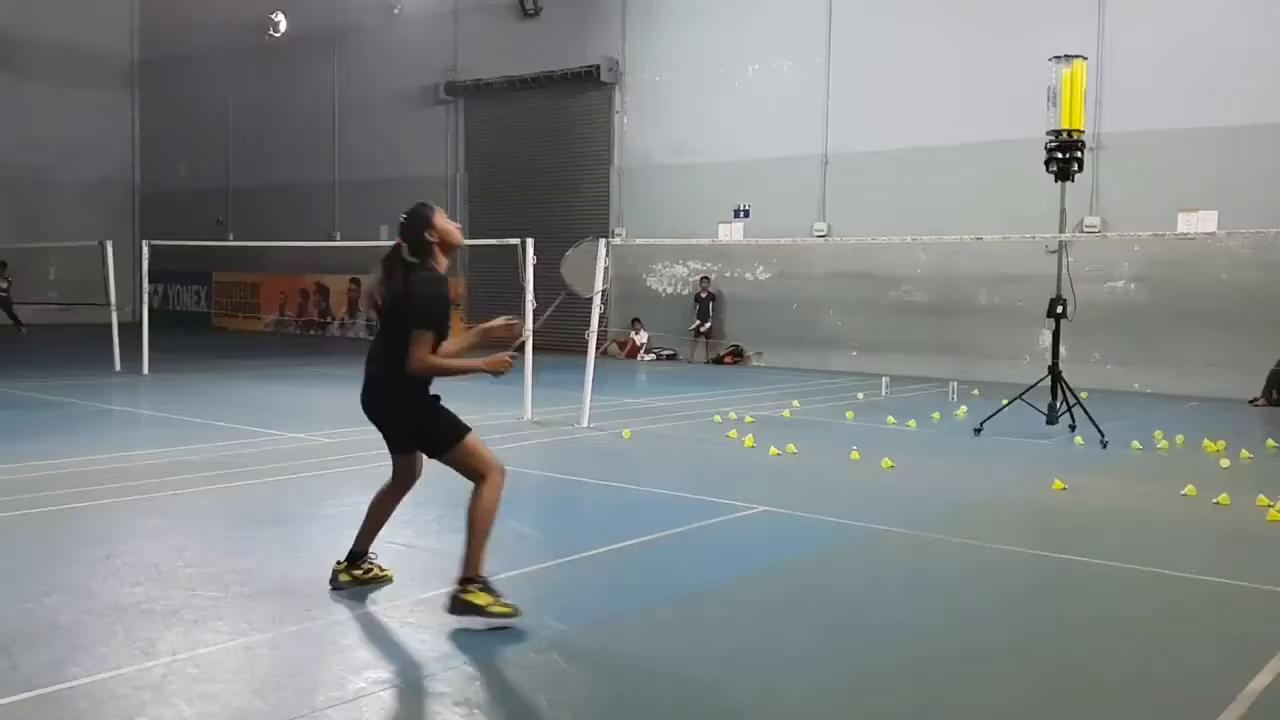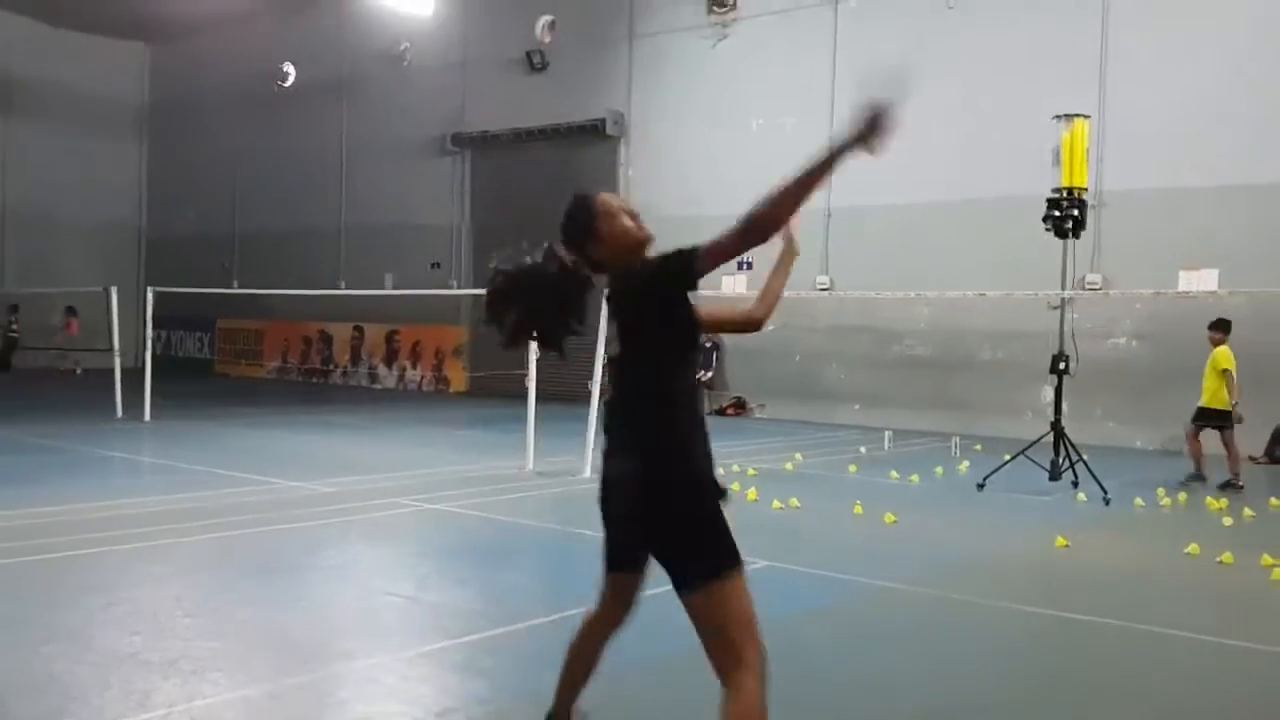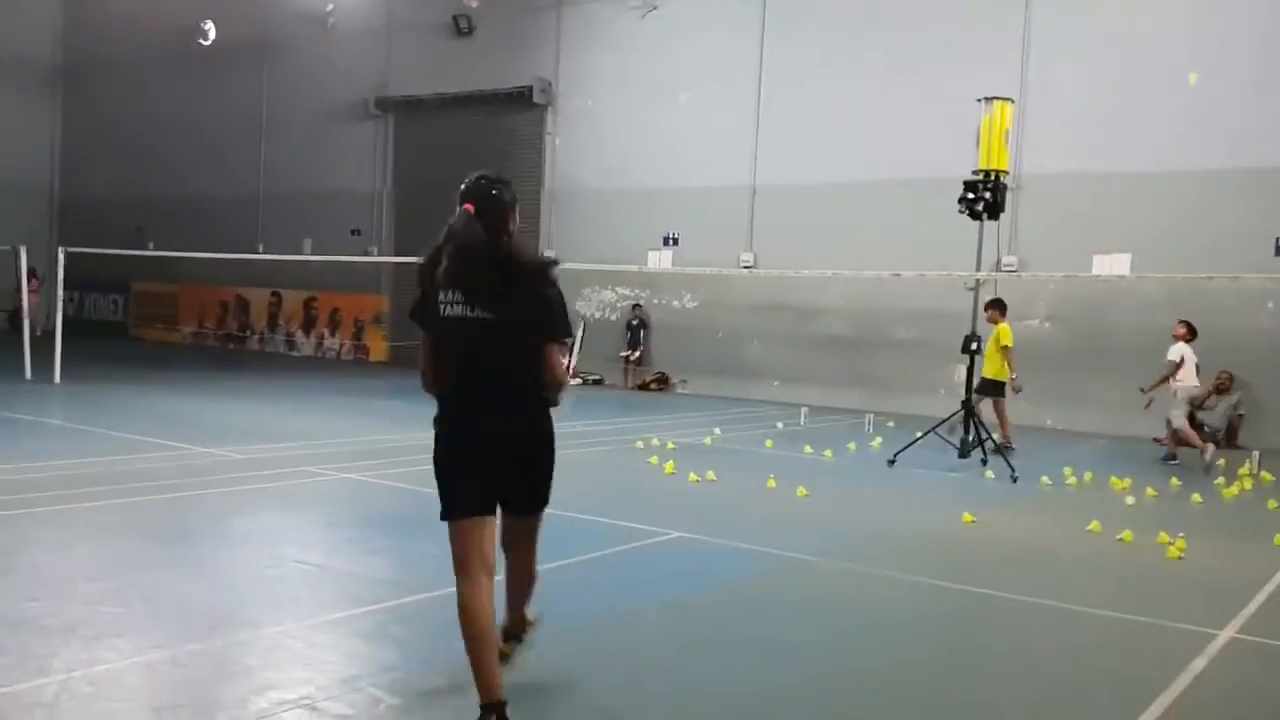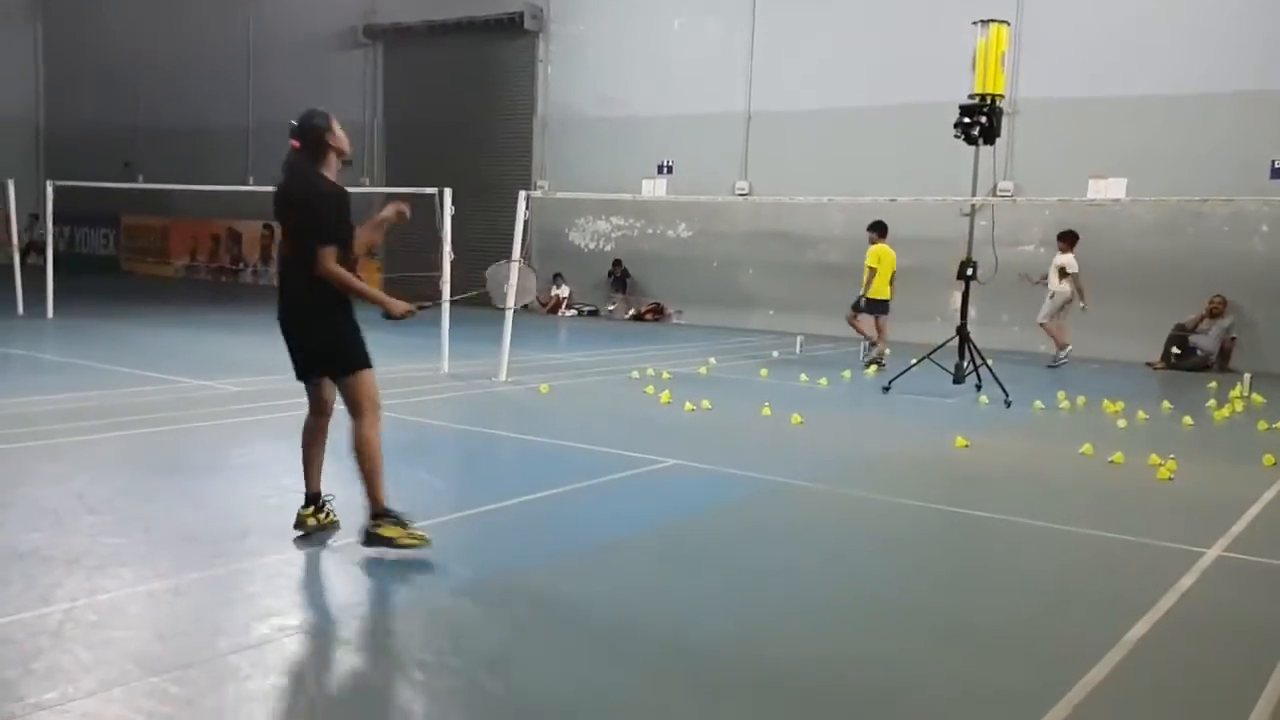
dt=1s
person 1, frame 1
left shoulder: (414, 281)
right shoulder: (432, 287)
right elbow: (420, 363)
left wrist: (487, 329)
right wrist: (483, 365)
left hip: (381, 396)
right hip: (405, 400)
left knee: (405, 476)
right knee: (490, 472)
left ankle: (354, 563)
right ankle: (471, 586)
person 1, frame 2
left shoulder: (648, 296)
right shoulder: (648, 283)
left elbow: (752, 318)
right elbow: (751, 230)
left wrist: (786, 259)
right wrist: (842, 149)
left hip: (627, 482)
right hip: (672, 486)
left knee: (613, 609)
right knee: (744, 664)
person 1, frame 3
left shoulder: (439, 278)
right shoulder: (536, 280)
left elbow: (428, 375)
right elbow: (553, 374)
right wrist: (546, 399)
left hip: (461, 435)
right hip: (525, 436)
left knee: (475, 570)
right knee: (520, 550)
right ankle: (513, 629)
person 1, frame 4
left shoulder: (305, 190)
right shoulder: (330, 194)
right elbow: (329, 267)
left wrist: (381, 221)
right wrist: (385, 302)
left hip: (295, 314)
right hip: (323, 313)
left knee: (320, 406)
right knee: (365, 411)
left ankle: (312, 506)
right ankle: (381, 516)
